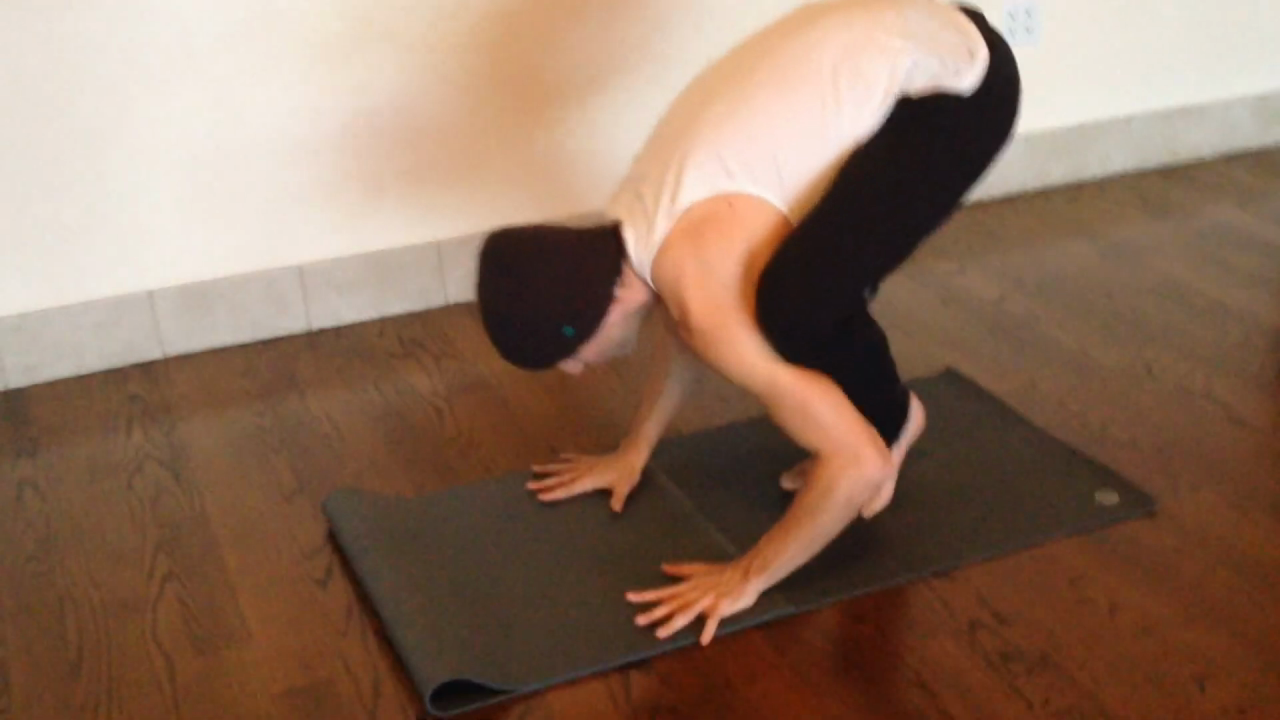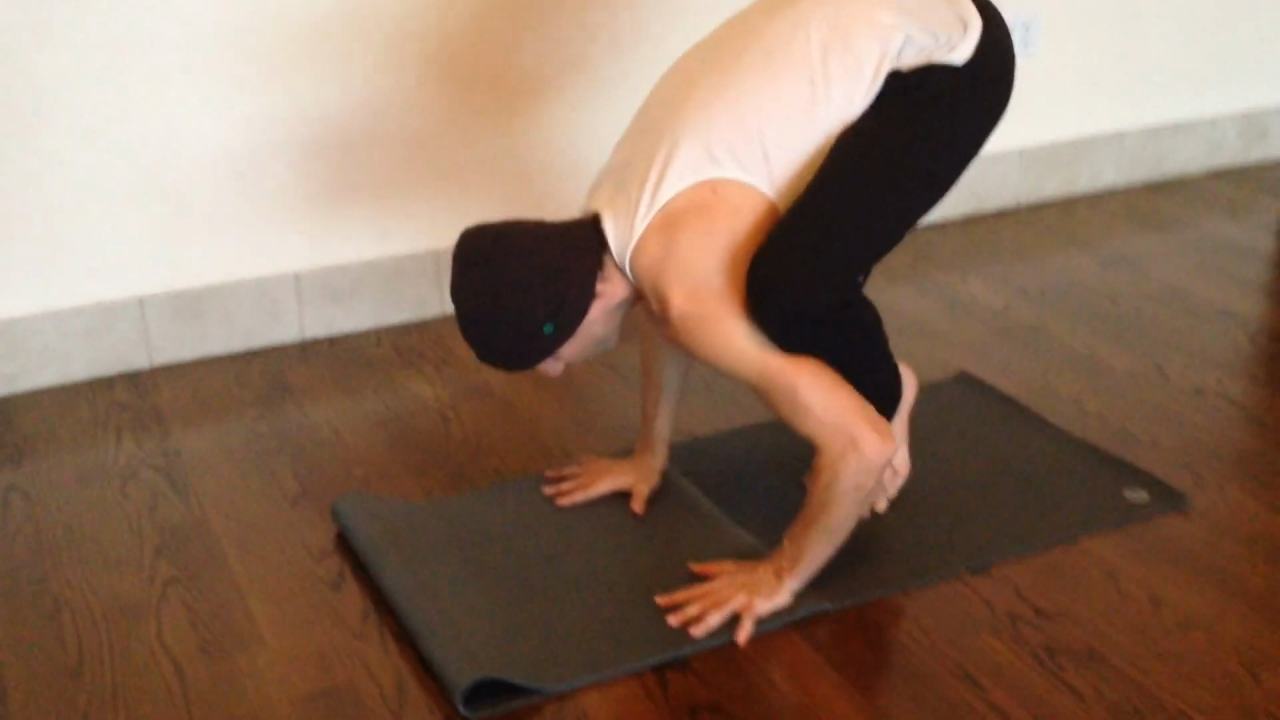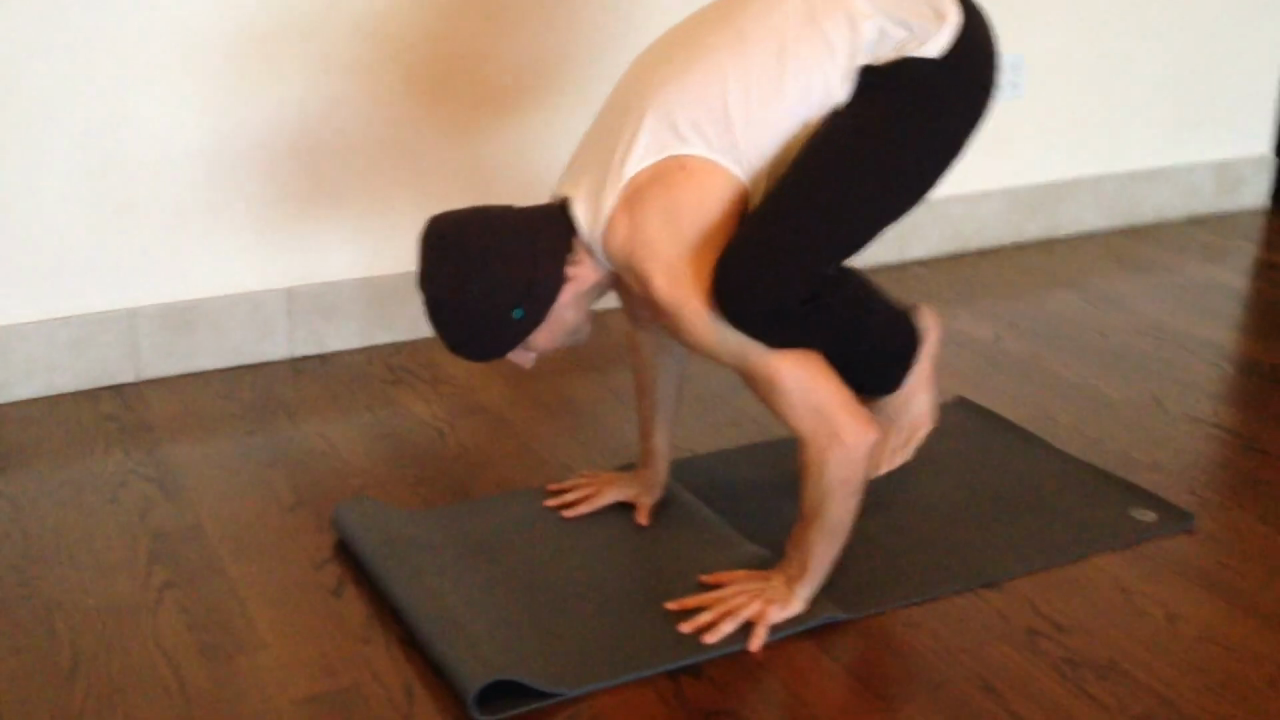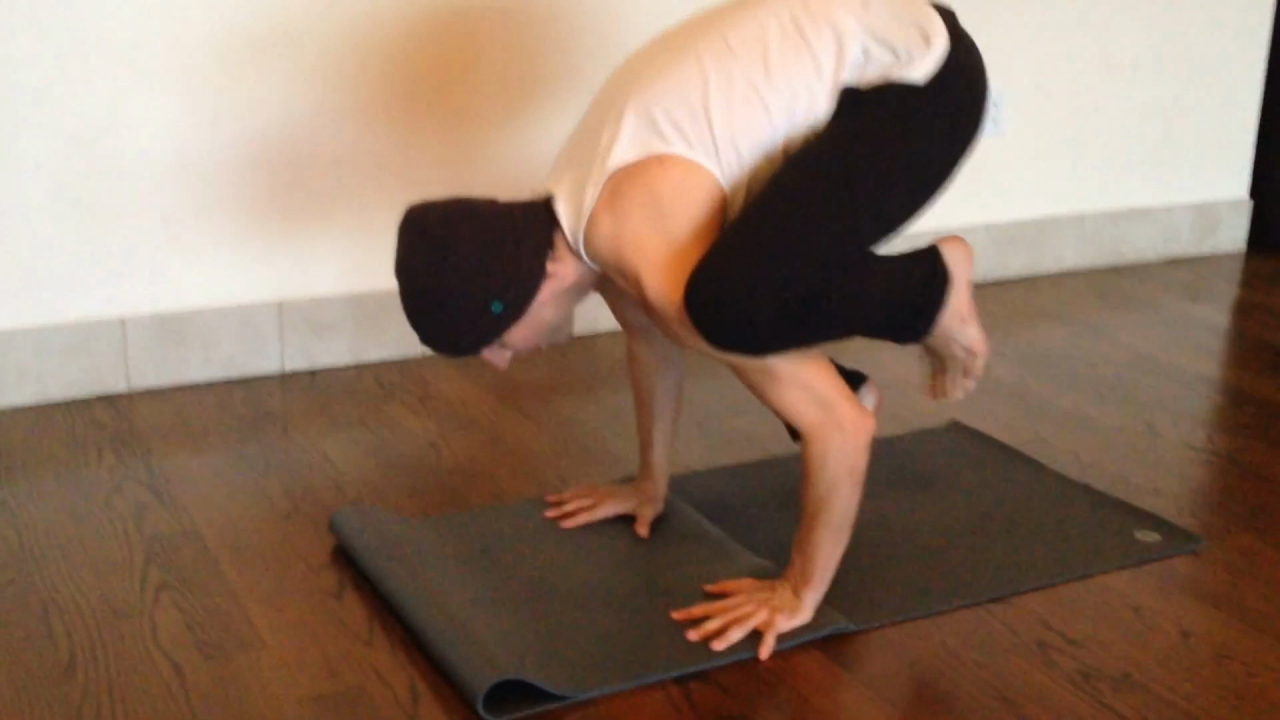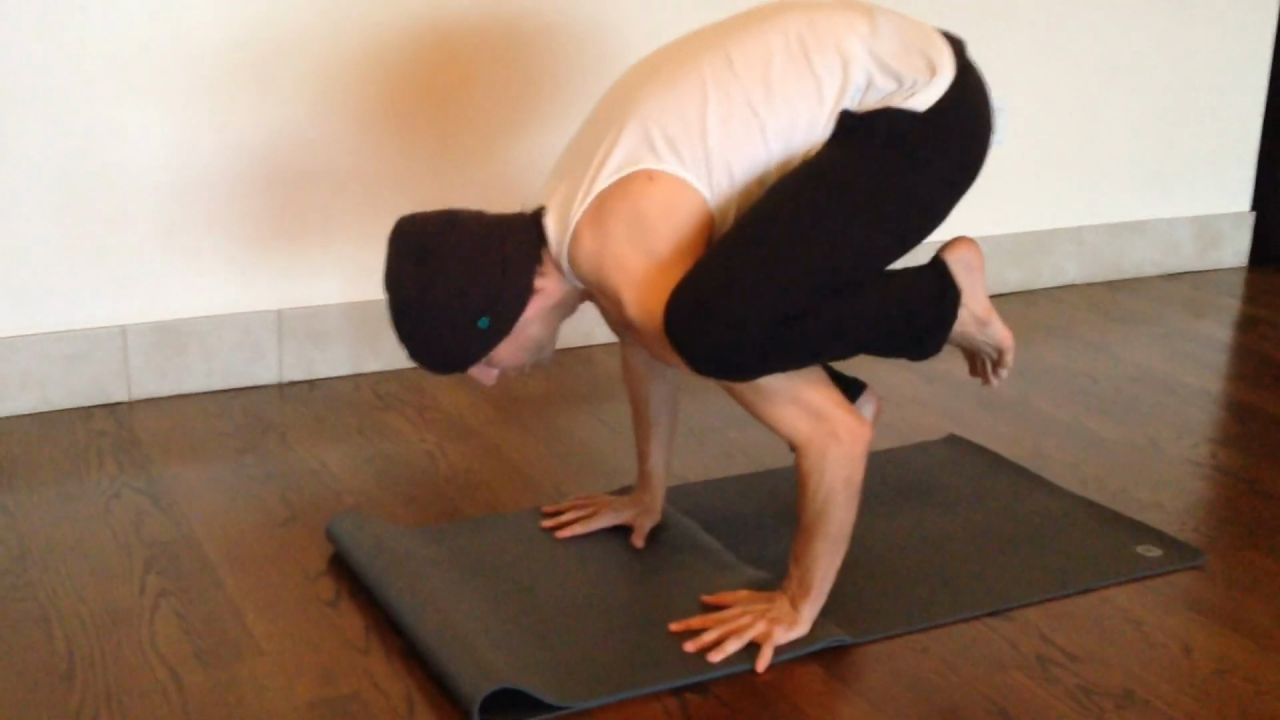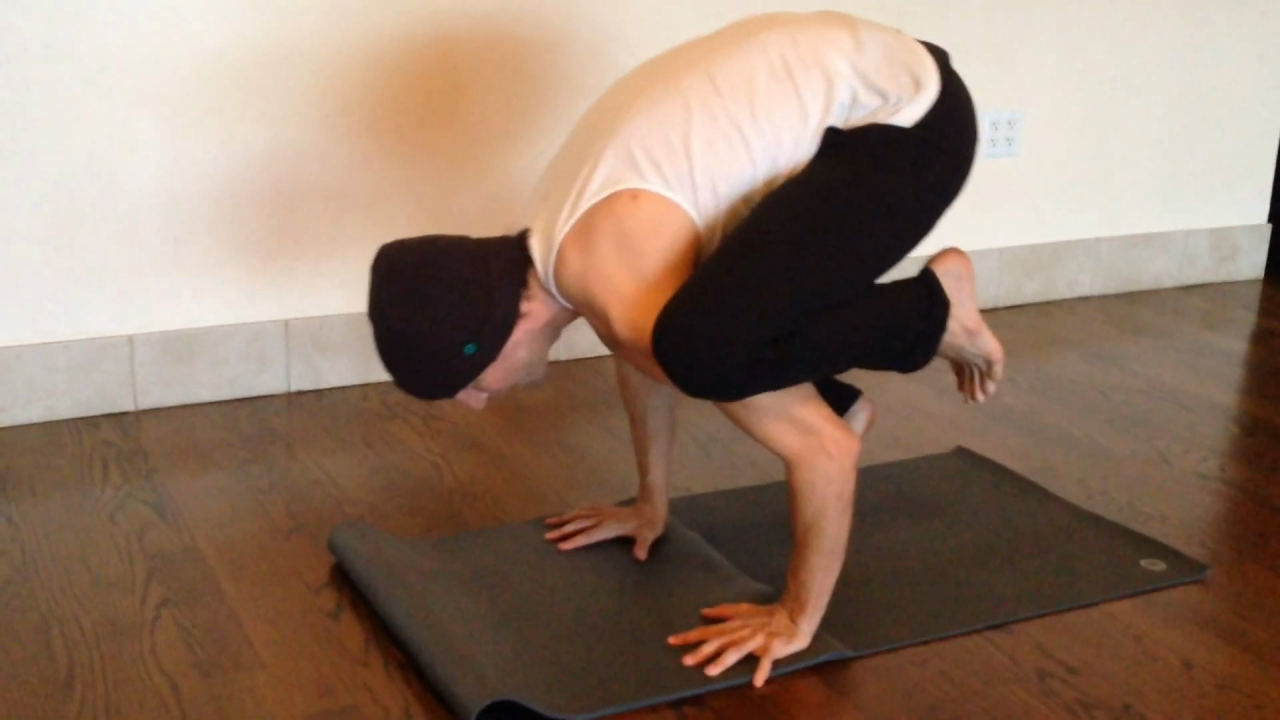
dt=0.4s
person 1, frame 1
left shoulder: (704, 290)
right shoulder: (634, 221)
left elbow: (861, 463)
left wrist: (747, 576)
right wrist: (633, 451)
left hip: (958, 77)
left knee: (799, 303)
left ankle: (891, 419)
right ankle: (866, 411)
person 1, frame 2
left shoulder: (688, 285)
right shoulder: (612, 211)
left elbow: (864, 446)
left wrist: (781, 574)
right wrist: (650, 453)
left knee: (791, 288)
left ankle: (882, 394)
right ankle: (867, 393)
person 1, frame 3
left shoulder: (663, 260)
right shoulder: (584, 205)
left elbow: (844, 433)
right elbow: (652, 321)
left wrist: (794, 583)
right wrist: (651, 468)
left knee: (759, 284)
left ankle: (901, 352)
right ankle: (868, 368)
person 1, frame 4
left shoulder: (648, 250)
right shoulder: (576, 209)
left elbow: (844, 425)
right elbow: (649, 333)
left wrist: (799, 591)
right wrist: (650, 483)
left hip: (922, 74)
left knee: (731, 302)
left ankle: (931, 291)
right ankle: (838, 380)
person 1, frame 5
left shoulder: (633, 271)
right shoulder: (567, 220)
left elbow: (837, 434)
right elbow: (647, 344)
left wrist: (798, 604)
right wrist: (648, 494)
left hip: (924, 102)
left knee: (714, 326)
left ankle: (940, 299)
right ankle: (838, 387)
person 1, frame 6
left shoulder: (621, 288)
right shoulder: (553, 239)
left elbow: (826, 450)
right elbow: (644, 355)
left wrist: (797, 617)
right wrist: (651, 505)
left hip: (909, 113)
left knee: (706, 342)
left ankle: (929, 309)
right ankle: (835, 398)
